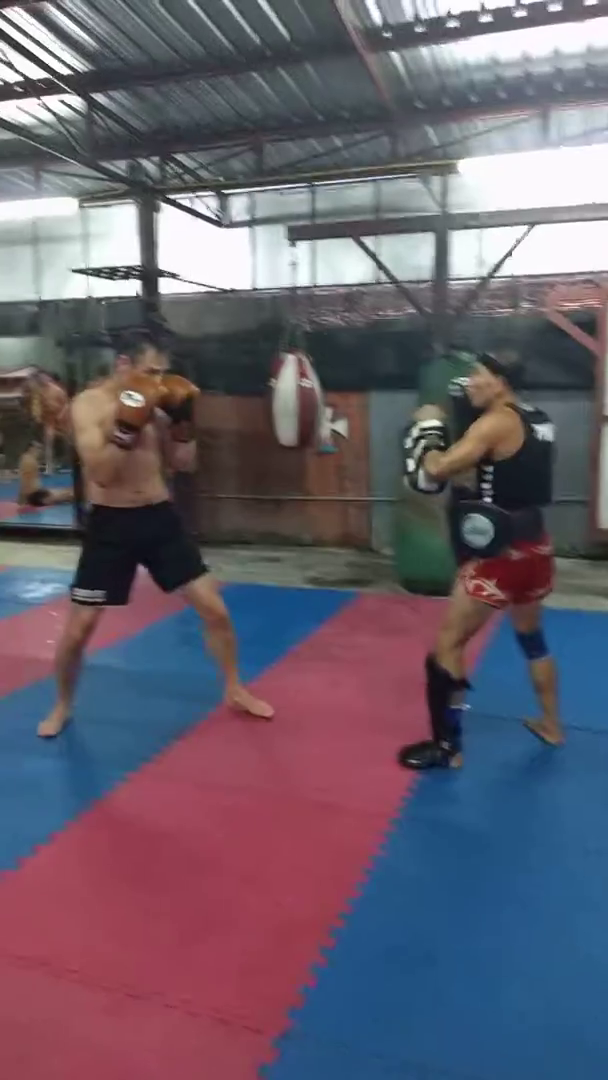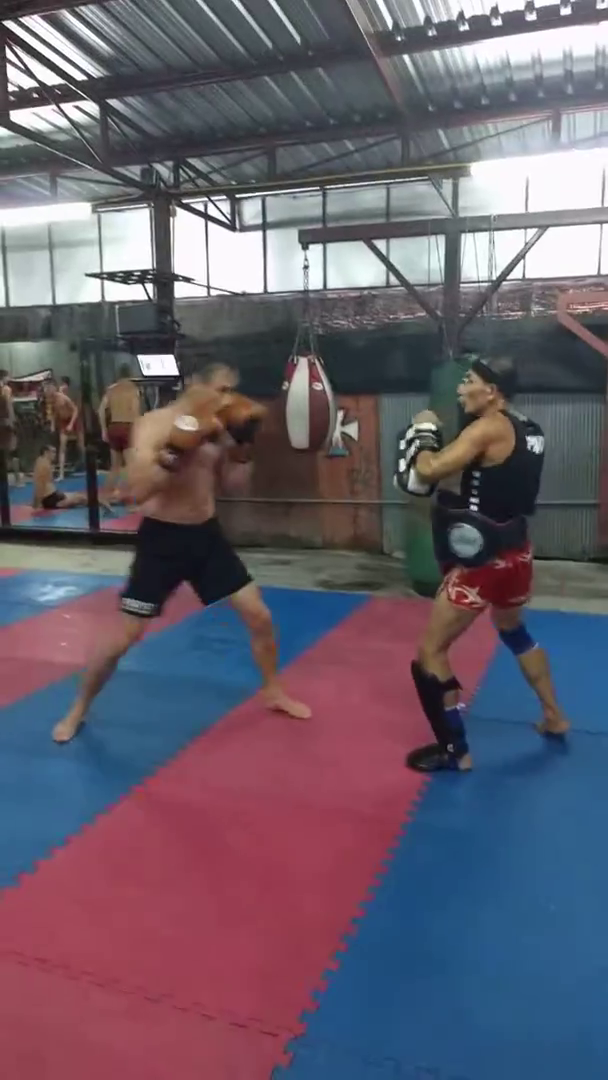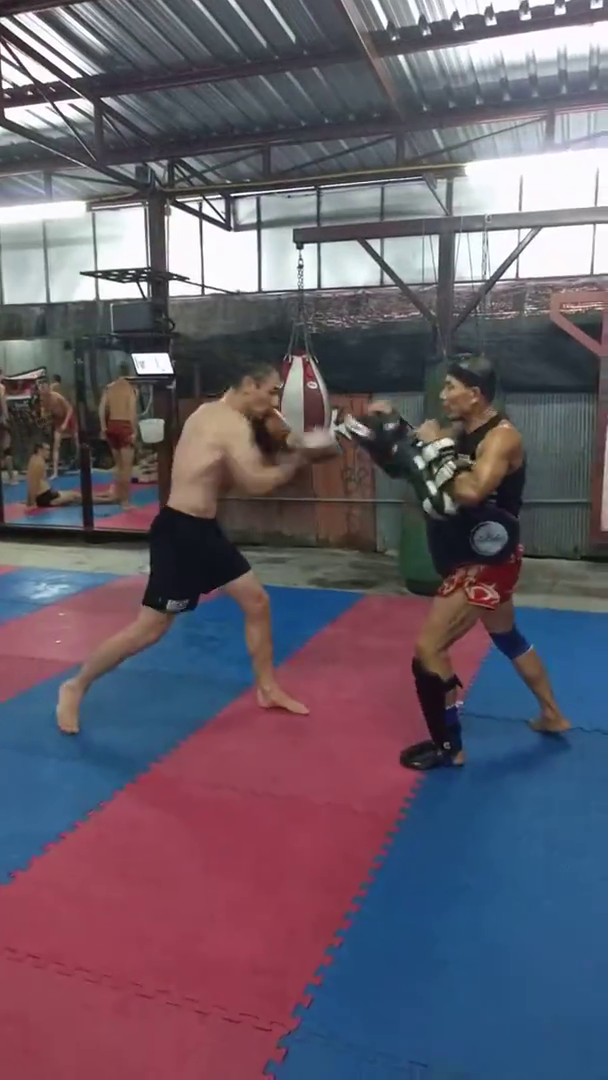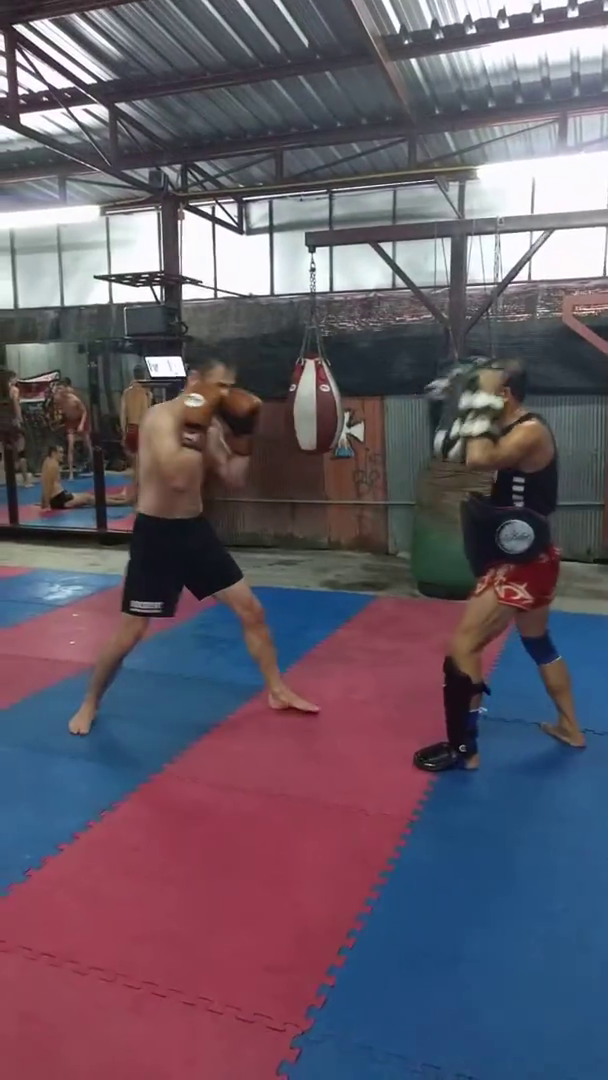
dt=0.3s
person 1, frame 1
left shoulder: (496, 422)
right shoulder: (536, 420)
left elbow: (437, 470)
left wrist: (428, 425)
left hip: (498, 553)
right hip: (533, 546)
left knee: (446, 644)
right knee: (531, 637)
left ankle: (447, 746)
right ankle: (550, 724)
person 1, frame 2
left shoulder: (488, 428)
right shoulder: (528, 429)
left elbow: (423, 476)
left wrist: (424, 429)
left hip: (479, 562)
right hip: (513, 555)
left knee: (429, 650)
right knee: (516, 633)
left ankle: (454, 750)
right ankle: (553, 716)
person 1, frame 3
left shoulder: (502, 435)
right shoulder: (466, 431)
left elbow: (471, 492)
left wrist: (436, 447)
left hip: (484, 560)
right hip: (482, 556)
left knee: (428, 648)
right knee: (508, 637)
left ankle: (448, 746)
right ankle: (553, 715)
person 1, frame 4
left shoulder: (530, 432)
right shoulder: (513, 429)
left elbow: (477, 459)
right elbow: (458, 449)
left wrist: (484, 399)
left hip: (522, 561)
right hip: (531, 556)
left knee: (462, 647)
right knee: (539, 642)
left ankle: (463, 750)
right ankle: (570, 728)
person 2, frame 1
left shoulder: (156, 405)
right shoulder: (88, 404)
left elbow: (184, 464)
right elbow: (101, 474)
left wrist: (183, 421)
right wrist: (127, 425)
left hip: (160, 518)
right hip: (109, 525)
left knee: (214, 609)
right knee: (78, 628)
left ankle: (235, 691)
right ankle: (62, 706)
person 2, frame 2
left shoulder: (220, 423)
right shoulder: (154, 424)
left elbow: (236, 483)
right elbow: (138, 490)
left wrist: (243, 442)
right wrist: (174, 451)
left hip: (206, 536)
right hip: (163, 538)
left knee: (259, 616)
right knee: (124, 636)
left ankle: (274, 692)
right ankle: (78, 709)
person 2, frame 3
left shoulder: (215, 415)
right shoulder: (232, 422)
right elbow: (256, 484)
left wrist: (259, 455)
right wrist: (296, 457)
left hip: (202, 528)
right hip: (181, 532)
left knee: (257, 601)
right knee: (150, 629)
left ankle: (268, 689)
right ankle: (75, 687)
person 2, frame 4
left shoulder: (210, 423)
right shoulder: (160, 417)
left elbow: (235, 480)
right elbow: (177, 479)
left wrist: (241, 434)
right wrist: (195, 427)
left hip: (196, 530)
right hip: (156, 534)
left knee: (251, 609)
right knee: (129, 634)
left ankle: (277, 691)
right ankle: (90, 704)
